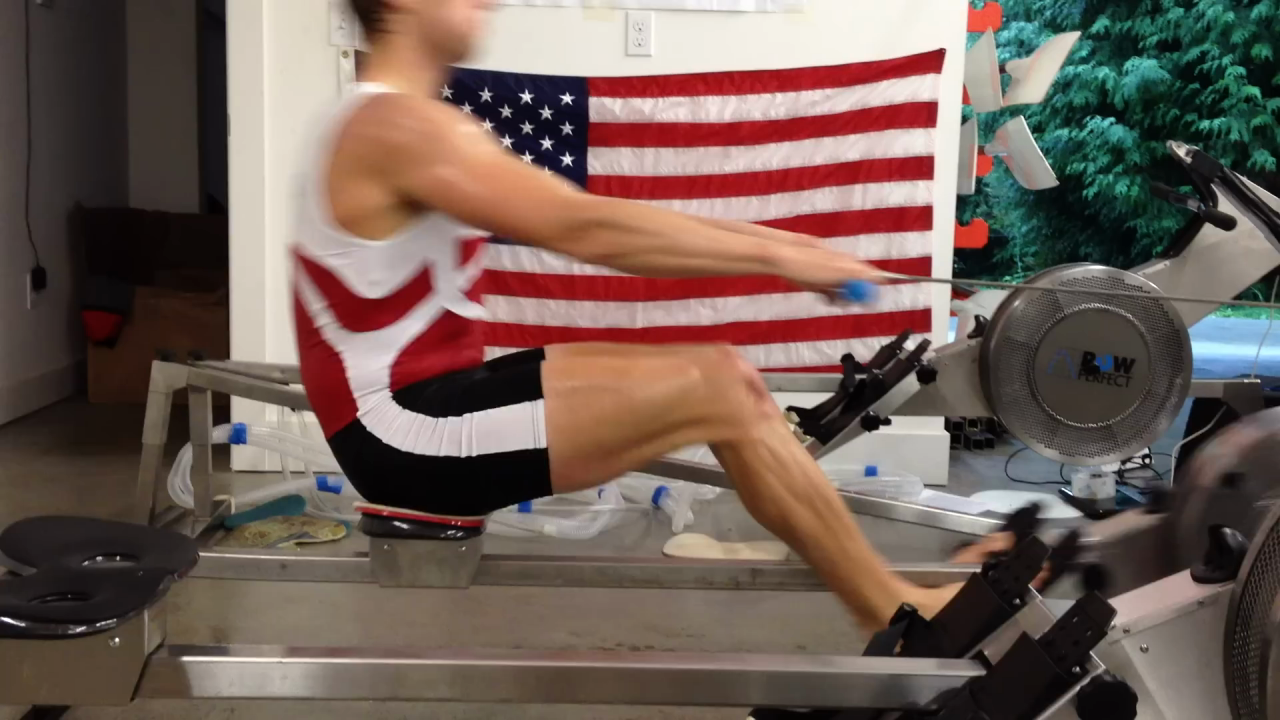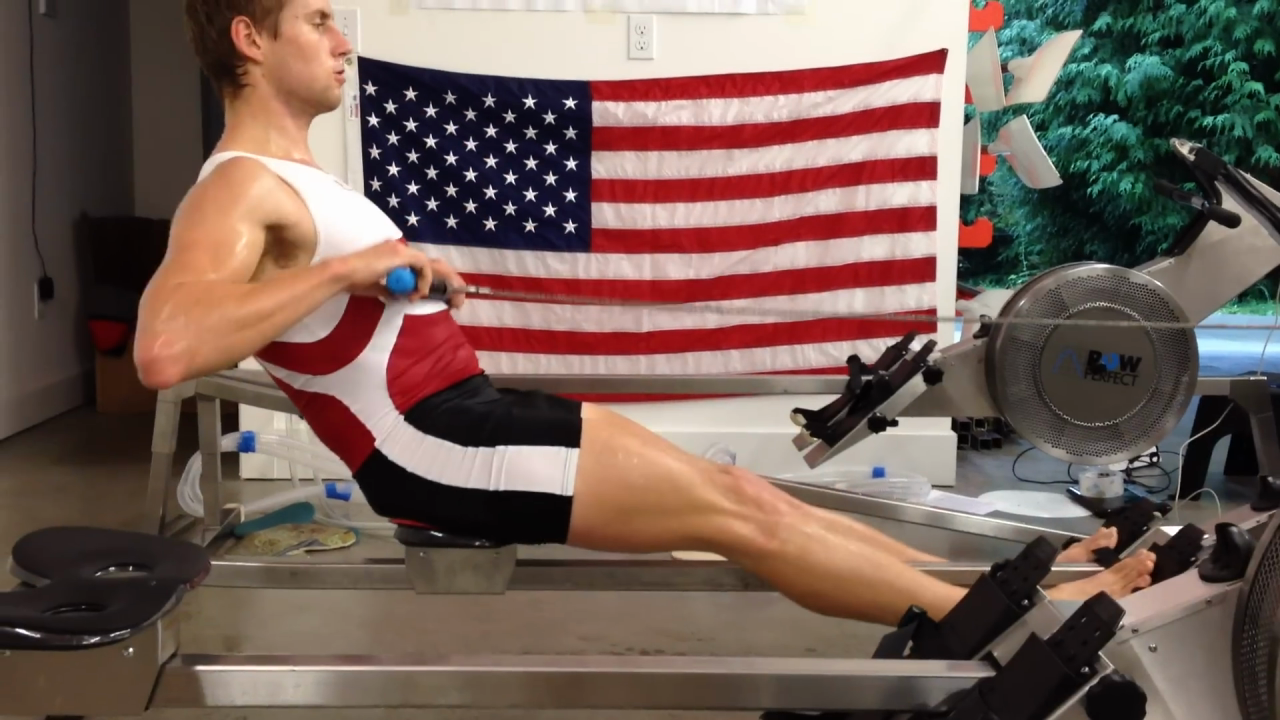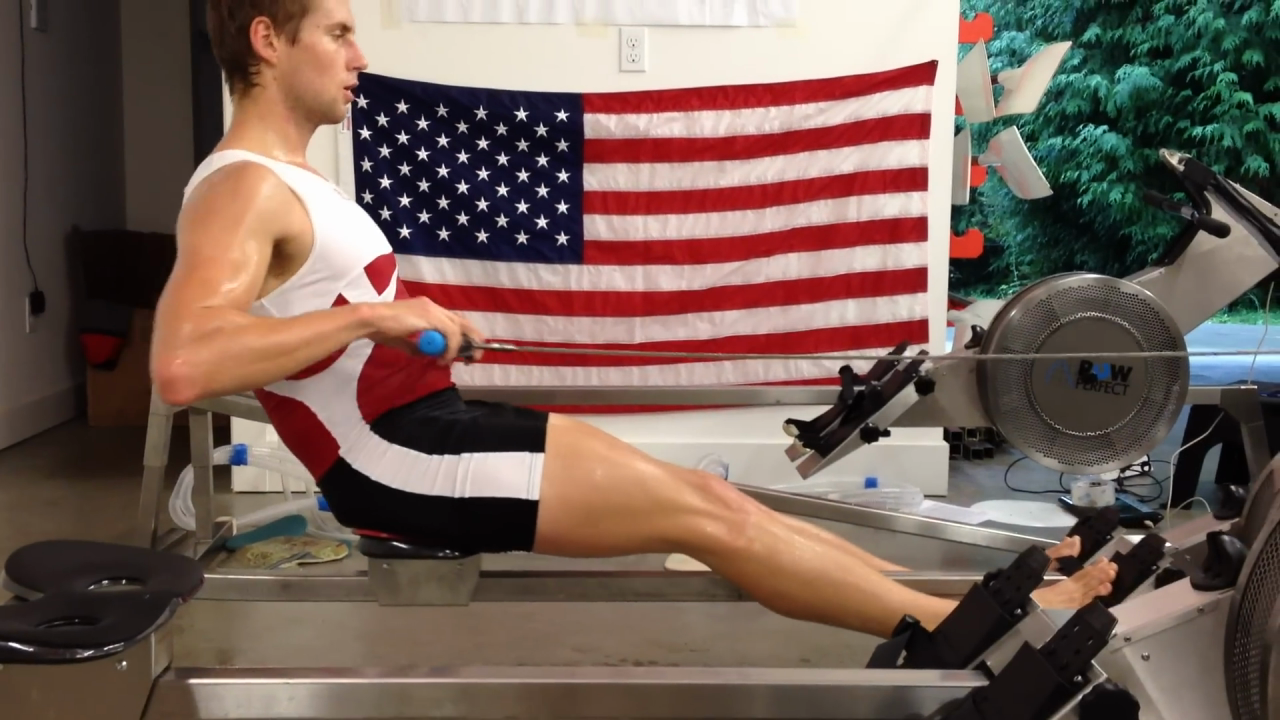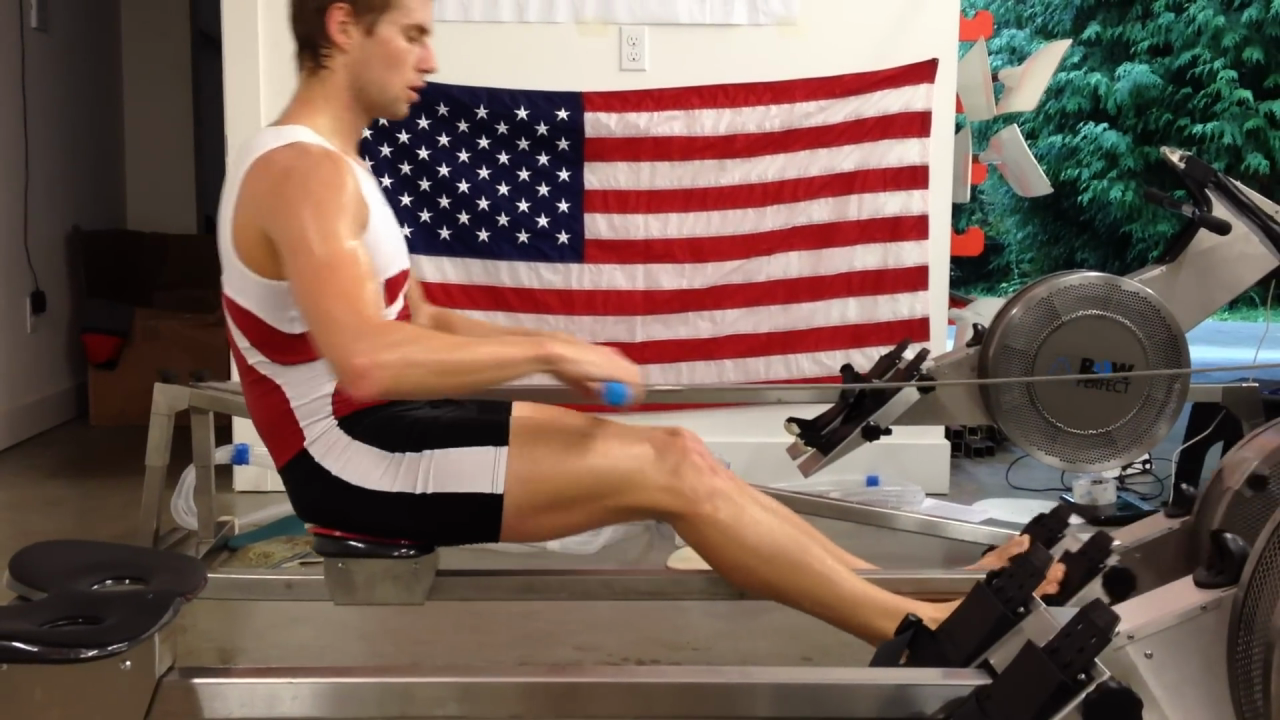
dt=0.5s
person 1, frame 1
left shoulder: (394, 117)
right shoulder: (404, 123)
left elbow: (571, 228)
right elbow: (597, 229)
left wrist: (751, 243)
right wrist: (769, 255)
left hip: (432, 401)
right hip: (408, 437)
left knee: (722, 386)
right knee: (723, 384)
left ankle: (896, 595)
right ankle: (901, 609)
person 1, frame 2
left shoulder: (284, 177)
right shoulder: (236, 192)
right elbow: (162, 352)
left wrist: (399, 273)
right wrist: (344, 263)
left hip: (462, 411)
right hip: (433, 451)
left knee: (736, 491)
right knee: (737, 511)
person 1, frame 3
left shoulder: (277, 177)
right shoulder: (244, 191)
right elbow: (180, 367)
left wrist: (411, 326)
right wrist: (376, 315)
left hip: (420, 428)
right hip: (395, 462)
left knee: (701, 495)
right knee: (706, 512)
left ankle: (958, 601)
person 1, frame 4
left shoulder: (310, 162)
right shoulder: (309, 173)
left elbow: (410, 323)
right elbow: (369, 363)
left wrist: (541, 347)
right wrist: (547, 352)
left hip: (379, 437)
right hip: (358, 464)
left knee: (676, 452)
right knee: (674, 475)
left ankle: (907, 594)
right ankle: (927, 628)
